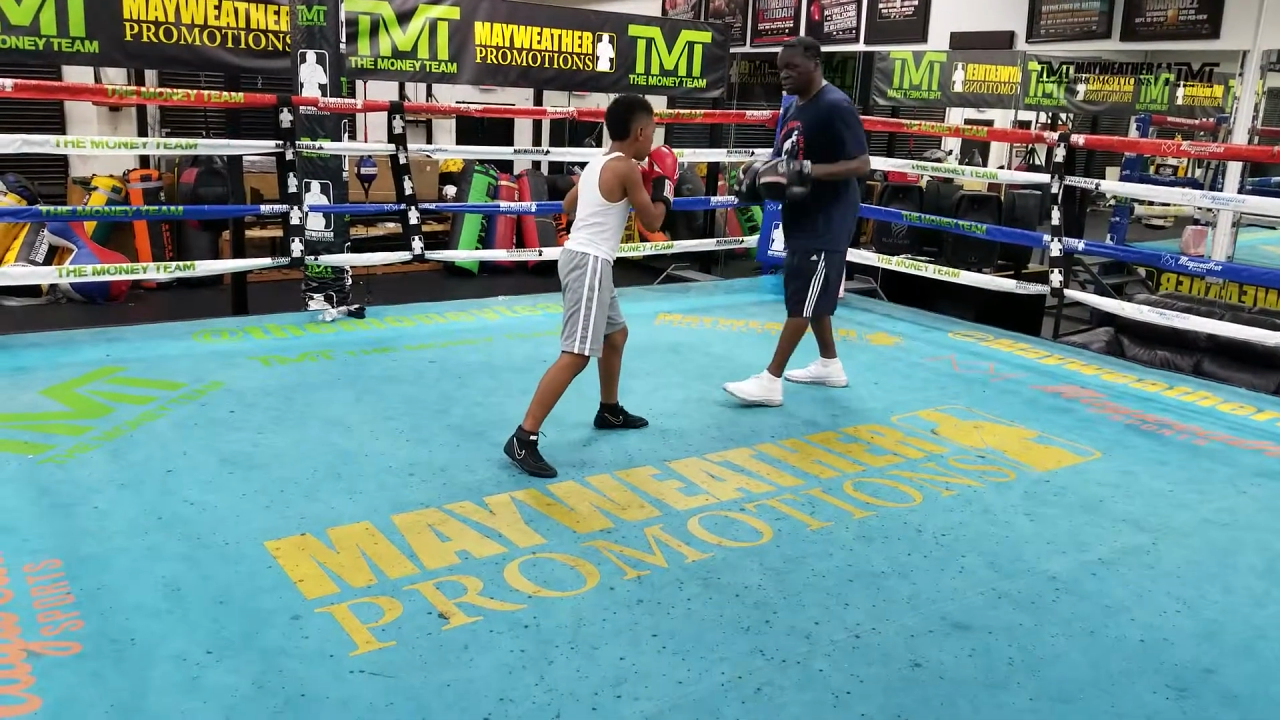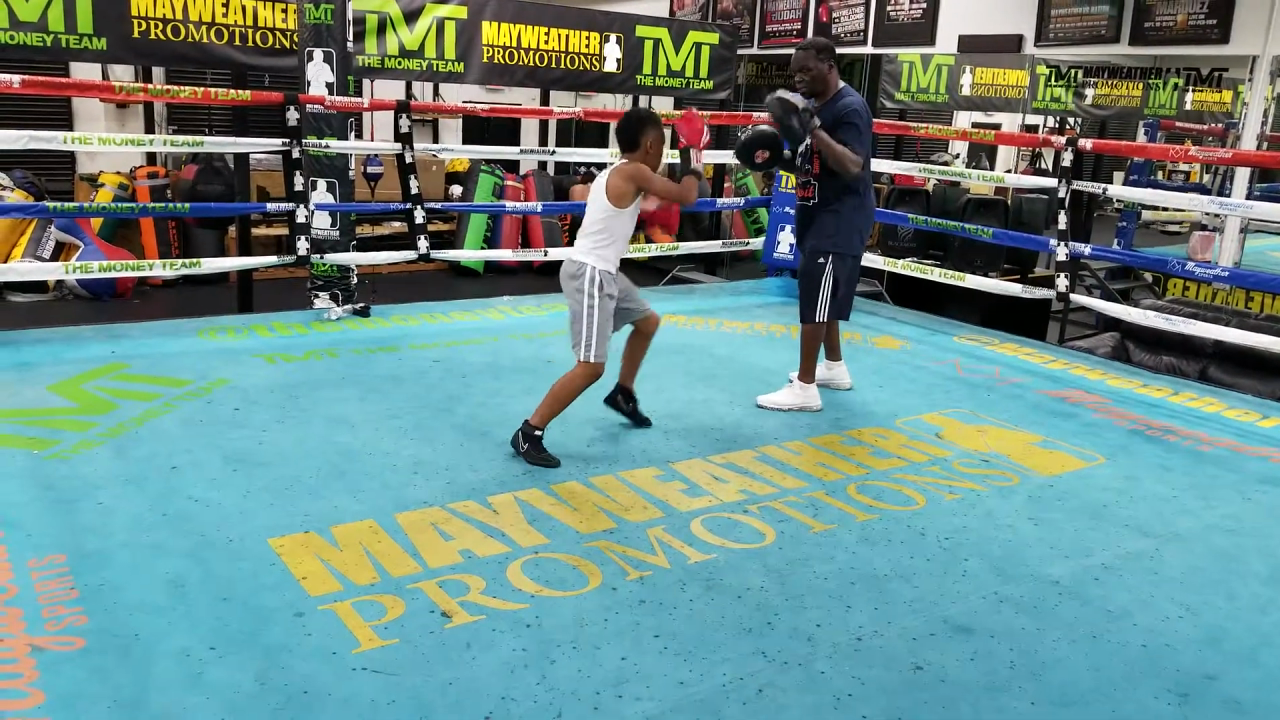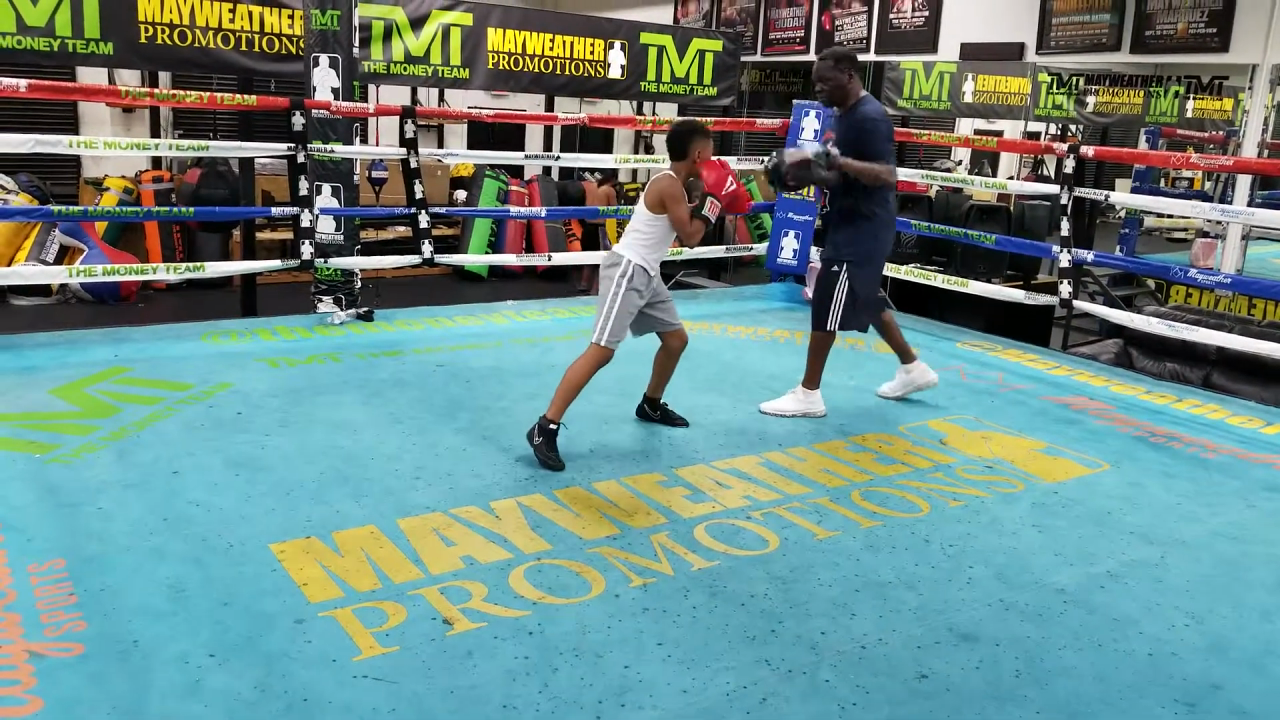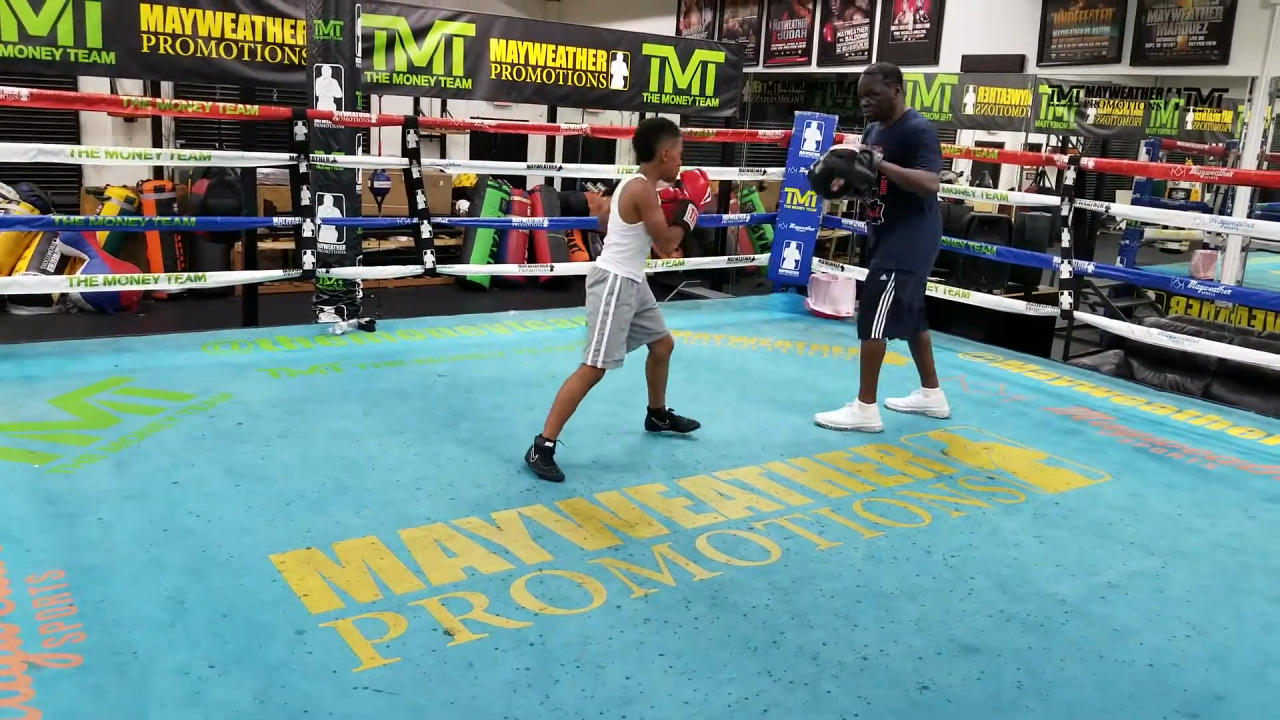
dt=0.5s
person 1, frame 1
left shoulder: (836, 106)
right shoulder: (795, 107)
left elbow: (860, 165)
left wrist: (807, 171)
right wrist: (767, 170)
left hip: (828, 217)
right hip: (802, 214)
left knee: (801, 297)
right knee: (812, 293)
left ankle: (771, 380)
right ankle: (829, 365)
person 1, frame 2
left shoulder: (850, 108)
right shoulder: (810, 105)
left elbow: (852, 166)
left wrist: (813, 127)
left hip: (842, 217)
right hip: (816, 215)
left knee: (815, 298)
right knee: (823, 296)
left ankle: (805, 388)
right ankle: (834, 367)
person 1, frame 3
left shoulder: (869, 117)
right shoulder: (844, 114)
left elbow: (885, 175)
left wrist: (833, 161)
right wrist: (812, 167)
left hip: (861, 226)
right hip: (851, 224)
left knee: (826, 306)
right knee: (868, 301)
left ankle: (808, 394)
right ankle: (914, 369)
person 1, frame 4
left shoulder: (917, 130)
right shoulder: (875, 130)
left elbow: (929, 184)
right elbow: (871, 183)
left wrist: (878, 164)
left hip: (910, 238)
right hip: (889, 236)
left knee: (873, 317)
right knee: (910, 315)
left ankle: (865, 409)
right ankle: (931, 395)
person 2, frame 1
left shoulder: (597, 164)
right shoulder: (625, 168)
left elbow: (568, 206)
right elbow: (652, 223)
right wrist: (664, 181)
left hip: (585, 259)
right hip: (590, 263)
left knee: (616, 335)
right knee: (576, 355)
left ankle: (609, 411)
right ankle: (523, 440)
person 2, frame 2
left shoulder: (613, 174)
right shoulder: (635, 173)
right elbow: (686, 197)
left wrist: (647, 210)
right wrist: (693, 149)
left hip: (603, 271)
right hip: (590, 273)
left knee: (648, 322)
right knee: (591, 366)
left ankle: (622, 394)
right ankle: (529, 433)
person 2, frame 3
left shoulder: (675, 183)
right shoulder: (670, 186)
left elbow: (679, 223)
right elbow: (690, 237)
left wrist: (710, 198)
right wrist: (713, 199)
left hip: (646, 273)
right hip: (626, 270)
left knee: (676, 338)
right knee: (601, 350)
left ankle: (651, 405)
right ankle: (545, 429)
person 2, frame 4
left shoulder: (634, 184)
right shoulder: (643, 190)
left elbow: (605, 221)
right elbow: (666, 245)
right wrist: (690, 206)
left hip: (631, 282)
right hip: (615, 283)
left knee: (663, 345)
right knee: (593, 368)
left ankle: (658, 415)
right ankle: (542, 447)
